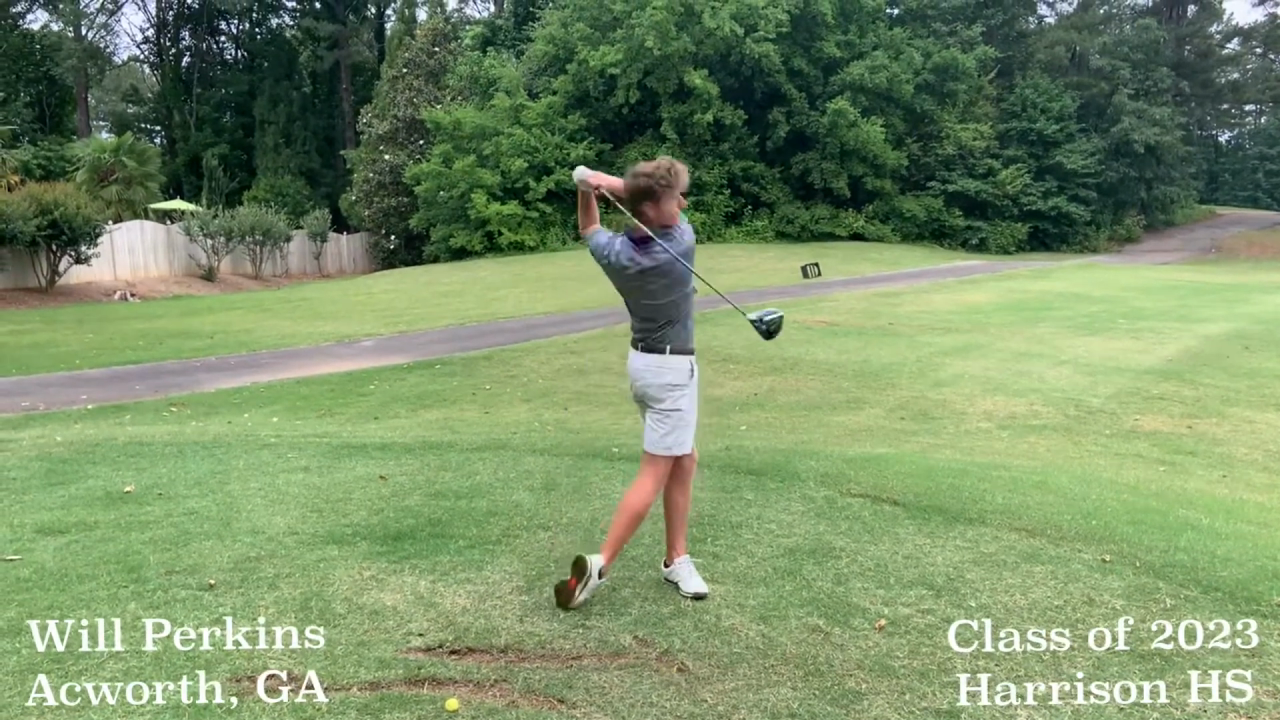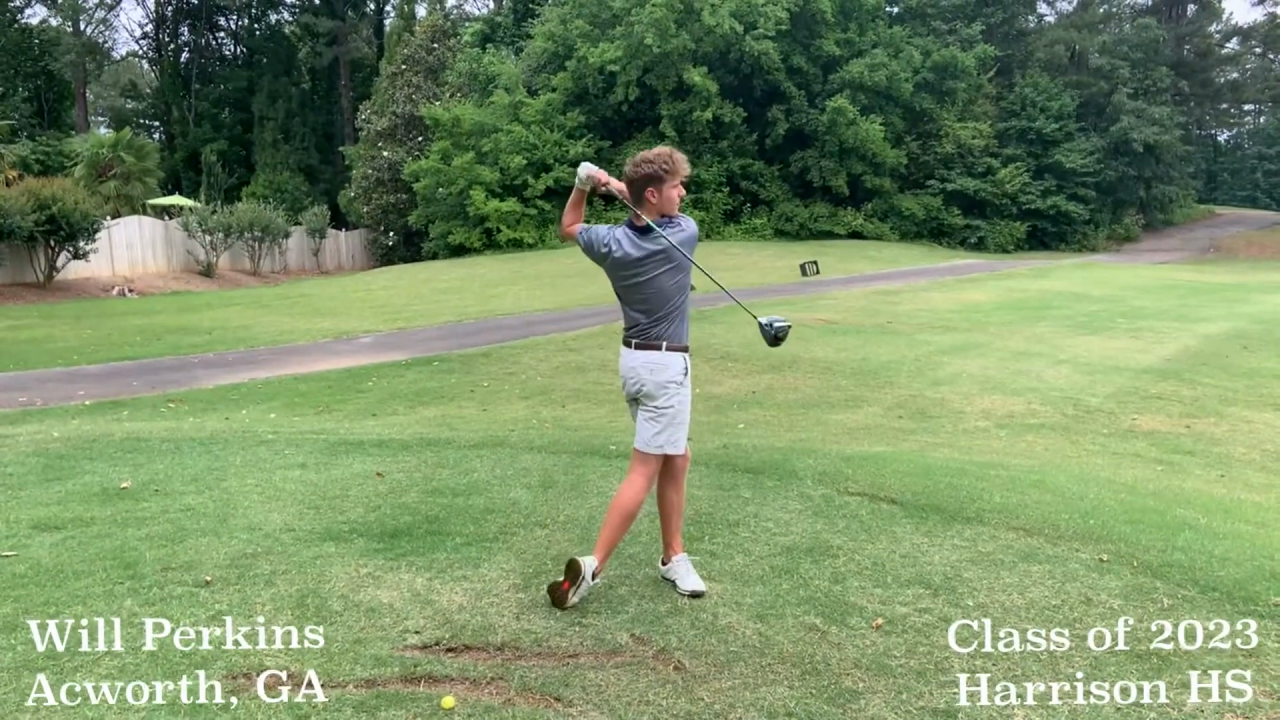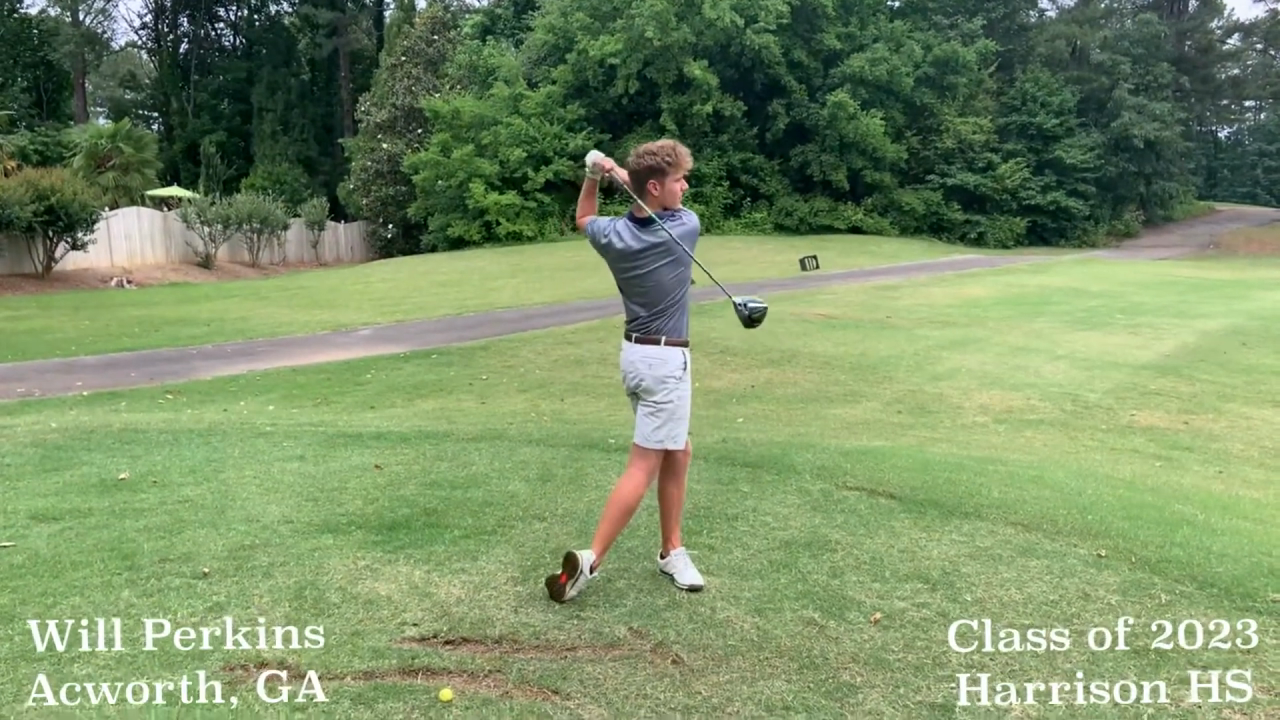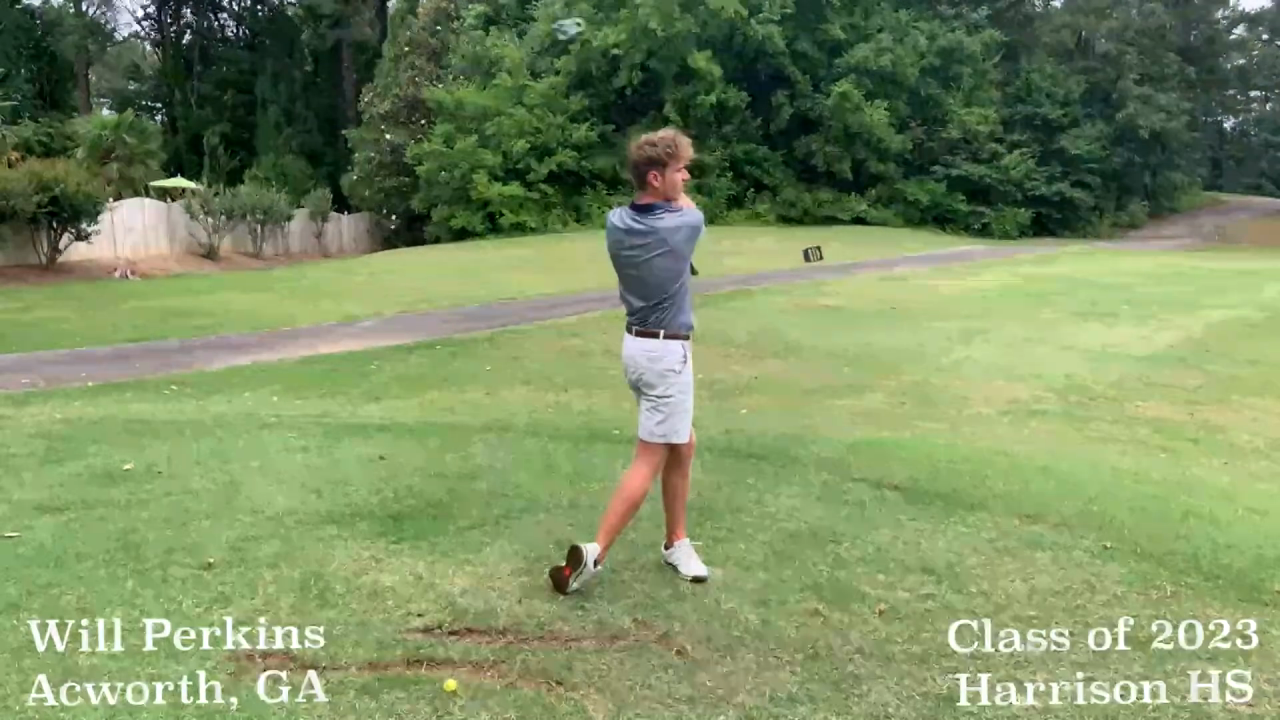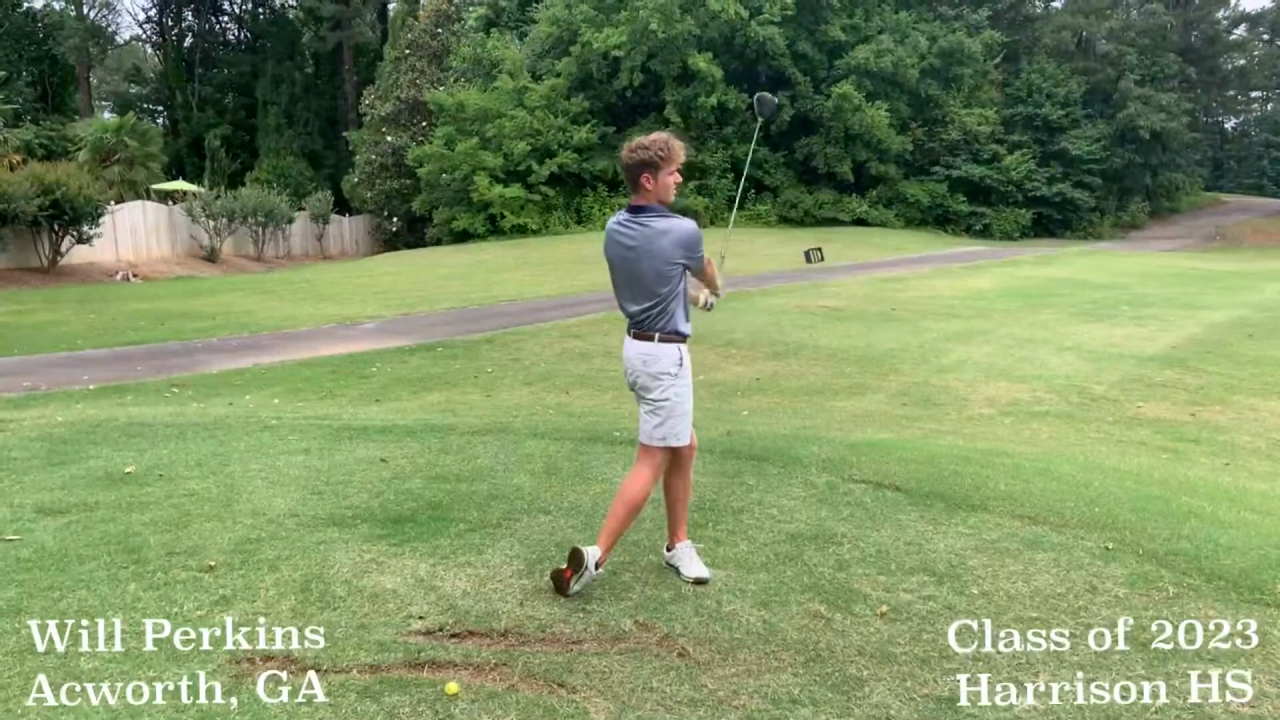
dt=0.5s
person 1, frame 1
left shoulder: (610, 250)
right shoulder: (678, 242)
left elbow: (588, 226)
right elbow: (654, 202)
left wrist: (586, 186)
right wrist: (608, 182)
left hip: (646, 361)
right hip: (671, 368)
left knee: (683, 462)
right knee: (655, 473)
left ankle: (677, 559)
right ankle: (599, 565)
person 1, frame 2
left shoulder: (609, 242)
right shoulder: (684, 234)
left elbow: (569, 227)
right elbow: (670, 216)
left wrist: (583, 184)
right wrist: (616, 185)
left hip: (634, 359)
right hip: (664, 364)
left knee: (676, 459)
right knee: (644, 471)
left ankle: (673, 556)
right ankle: (591, 566)
person 1, frame 3
left shoulder: (613, 235)
right shoulder: (686, 228)
left elbow: (583, 218)
right elbow: (673, 210)
left wrist: (593, 176)
right wrist: (623, 173)
left hip: (636, 353)
right hip: (665, 359)
left knee: (678, 453)
right knee: (644, 466)
left ankle: (672, 550)
right ankle: (589, 560)
person 1, frame 4
left shoulder: (616, 223)
right shoulder: (685, 225)
left wrist: (668, 193)
right wrist: (677, 194)
left hip: (637, 344)
right hip: (667, 352)
left knee: (683, 445)
right knee: (650, 460)
left ankle: (676, 543)
right ankle: (593, 554)
person 1, frame 5
left shoulder: (614, 229)
right shoulder: (682, 232)
right elbow: (708, 276)
right wrist: (712, 292)
left hip: (639, 347)
right hip: (664, 355)
left knee: (684, 447)
right knee: (651, 463)
left ankle: (678, 543)
right ankle: (594, 556)
